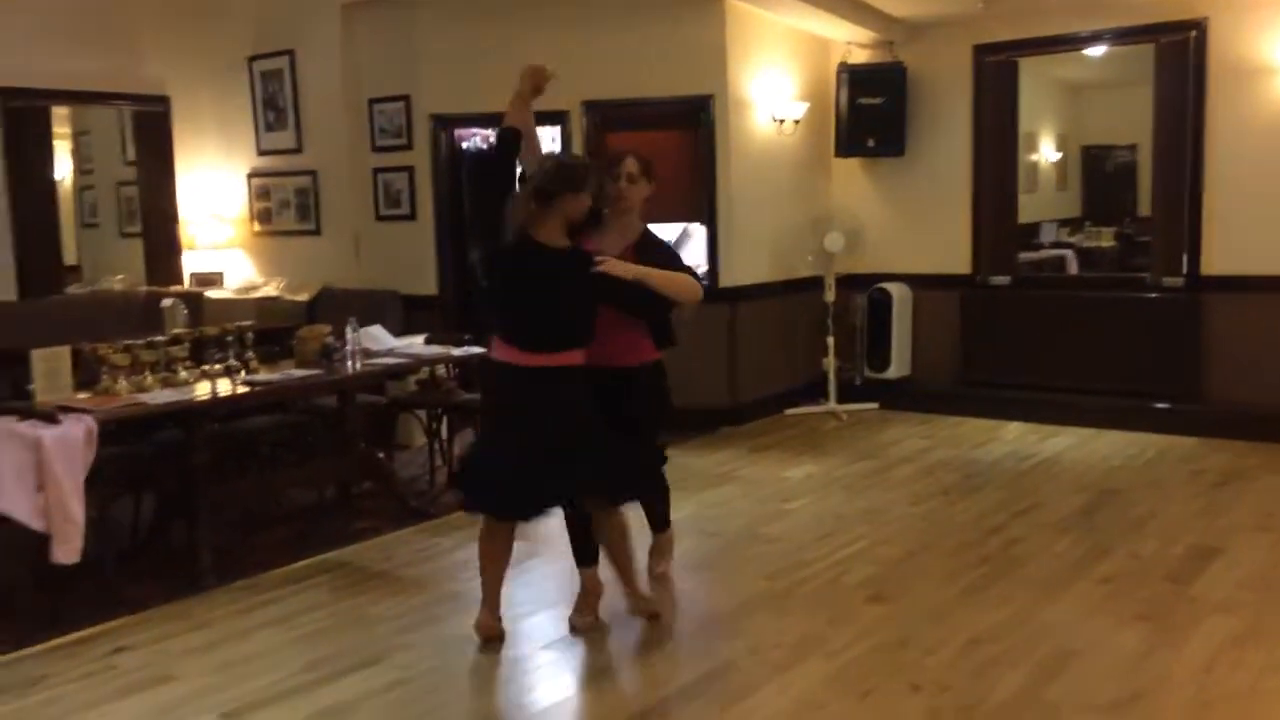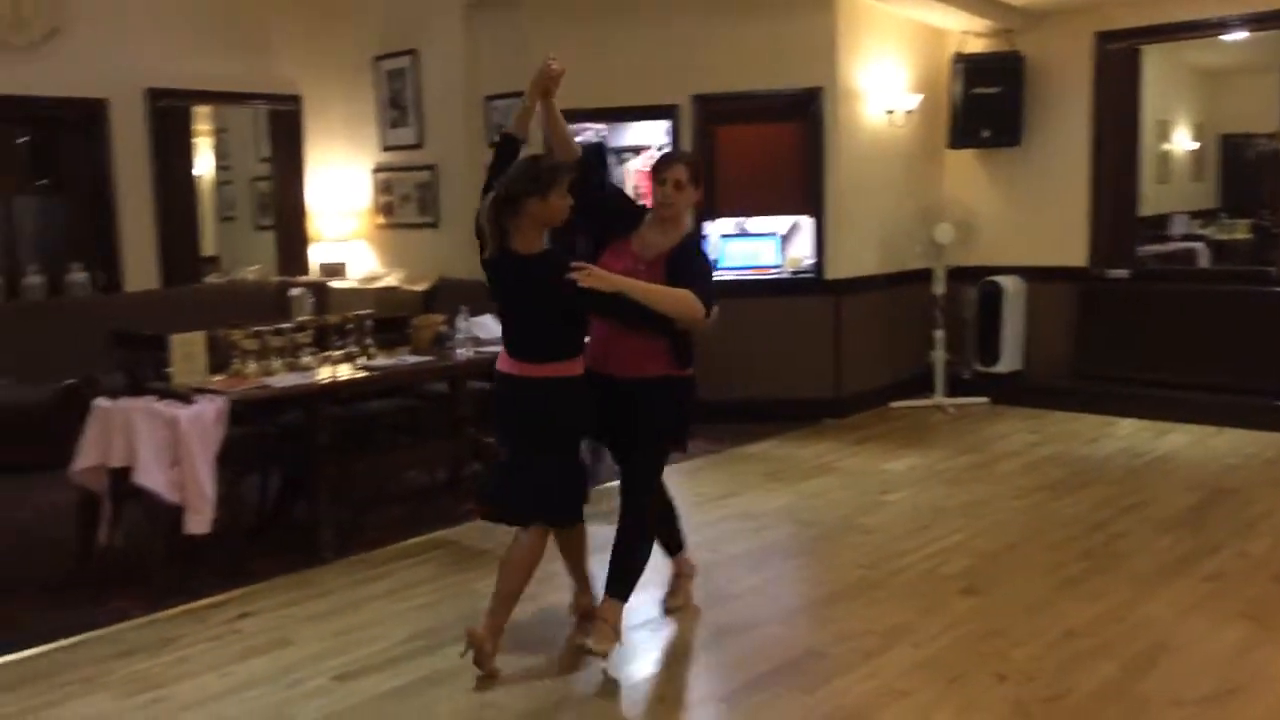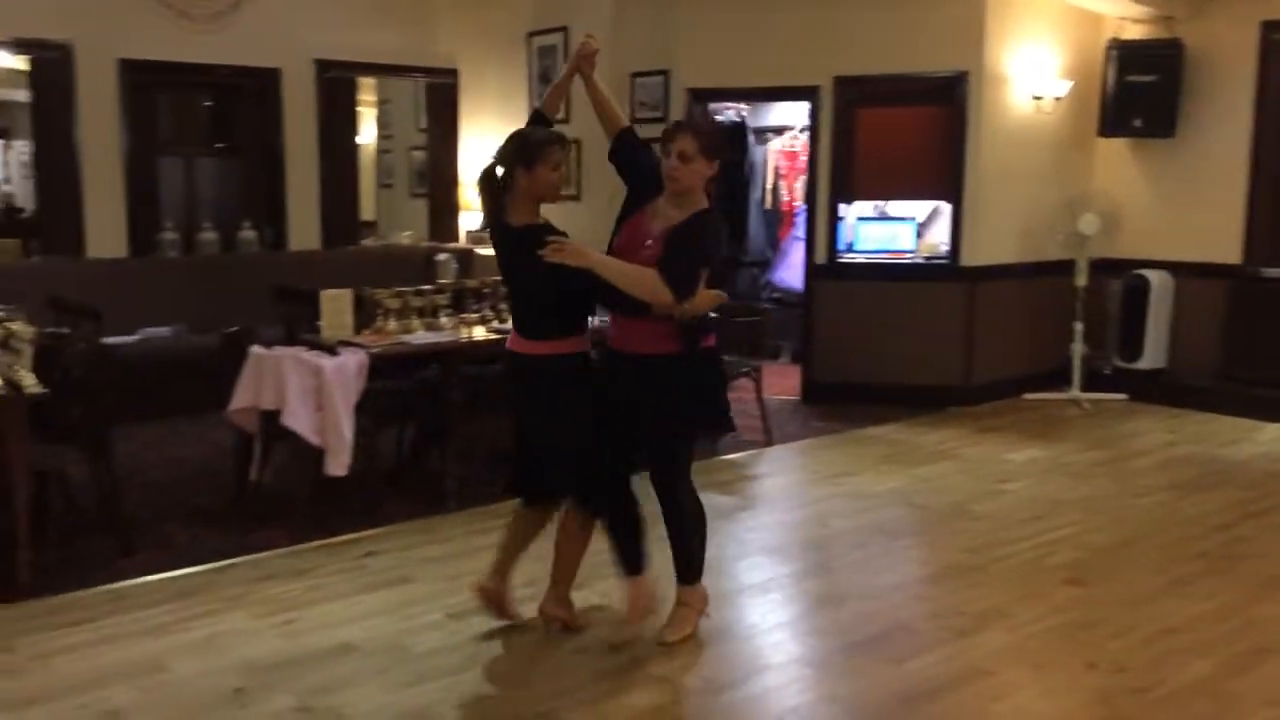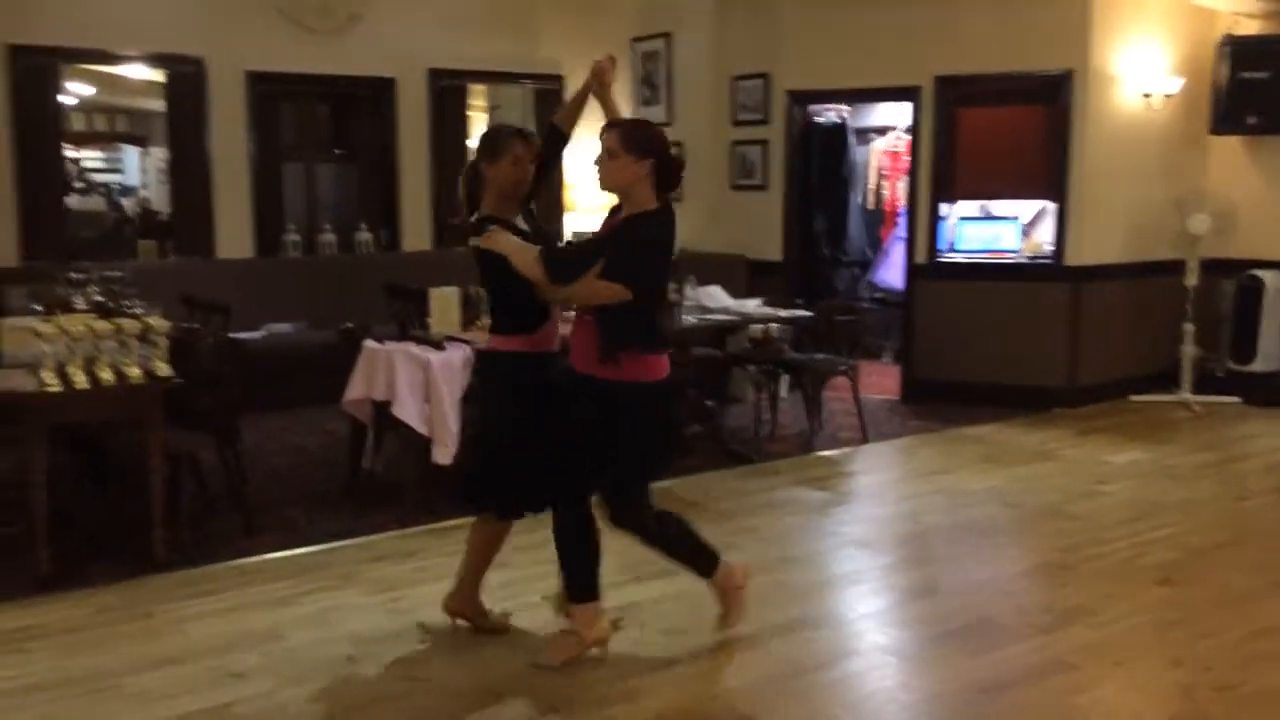
dt=0.4s
person 1, frame 1
left shoulder: (504, 243)
right shoulder: (580, 265)
left elbow: (502, 163)
left wrist: (523, 97)
left hip: (509, 382)
right hip: (562, 385)
left knee: (498, 497)
right knee: (597, 491)
left ankle: (489, 610)
right ankle: (633, 590)
person 1, frame 2
left shoulder: (496, 246)
right shoulder: (557, 270)
left elbow: (504, 158)
right elbow: (626, 308)
left wrist: (534, 95)
left hip: (514, 387)
right hip: (554, 393)
left knee: (561, 497)
right knee: (538, 512)
left ankle: (584, 595)
right ankle: (489, 628)
person 1, frame 3
left shoulder: (505, 220)
right shoulder: (537, 243)
left elbow: (535, 129)
right elbow: (601, 291)
left wrist: (572, 75)
right wrist: (684, 305)
left hip: (533, 364)
right hip: (556, 368)
left knee: (546, 484)
right knee: (582, 484)
left ankle: (497, 578)
right ankle: (558, 600)
person 1, frame 4
left shoulder: (522, 214)
right shoulder: (486, 231)
left elbow: (554, 144)
right elbow: (524, 295)
left wrist: (589, 90)
left hip: (536, 362)
right hip: (514, 368)
left knee: (567, 475)
right knee: (506, 495)
person 2, frame 1
left shoulder: (652, 249)
left elbow: (693, 291)
left wrist: (634, 271)
left hip: (633, 377)
left knee: (640, 468)
left ankle: (663, 537)
right ankle: (588, 582)
person 2, frame 2
left shoulder: (688, 256)
right shoulder: (624, 219)
left elbow: (694, 310)
right elbow: (575, 162)
left wrist: (618, 283)
right wrist: (548, 104)
left hip: (657, 387)
right hip: (606, 377)
left knee: (638, 487)
right knee: (643, 481)
left ankle: (610, 611)
right ankle: (680, 564)
person 2, frame 3
left shoulder: (702, 230)
right shoulder: (647, 188)
left elbow: (665, 292)
right elbow: (619, 130)
left wrist: (591, 259)
right wrist: (587, 73)
left hip: (676, 367)
right hip: (625, 361)
left knee: (670, 478)
right knee: (609, 472)
left ankle: (692, 593)
right ankle: (637, 584)
person 2, frame 4
left shoulder: (642, 235)
right shoulder: (633, 215)
left elbow: (555, 276)
left wrist: (506, 242)
left hip: (629, 391)
right hip: (593, 384)
left knee: (628, 508)
right knee: (570, 497)
left ankle: (723, 574)
right ankle: (587, 618)
